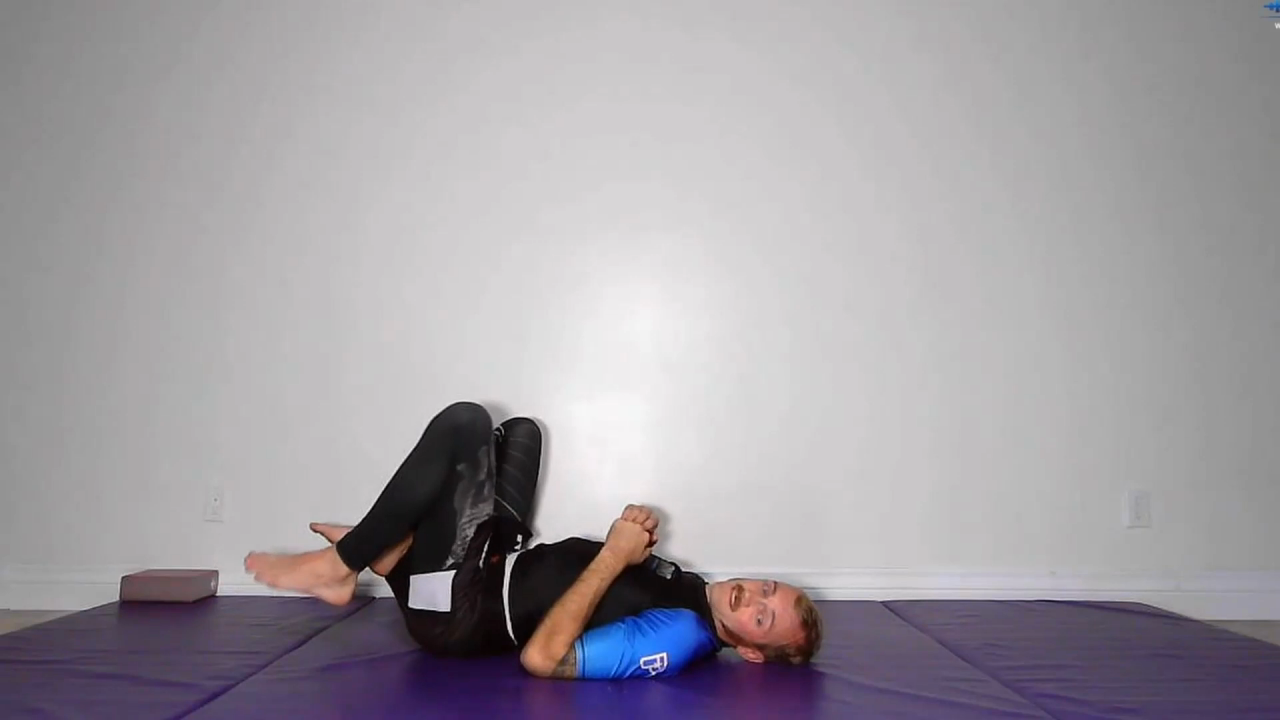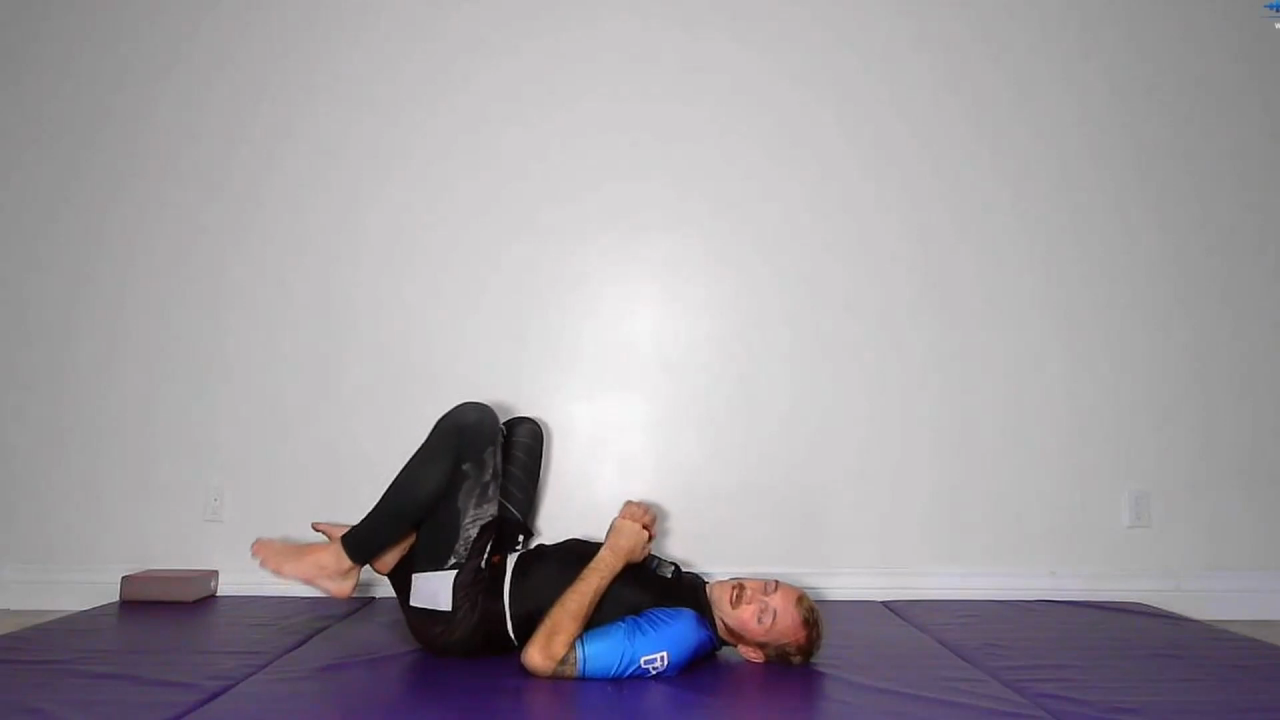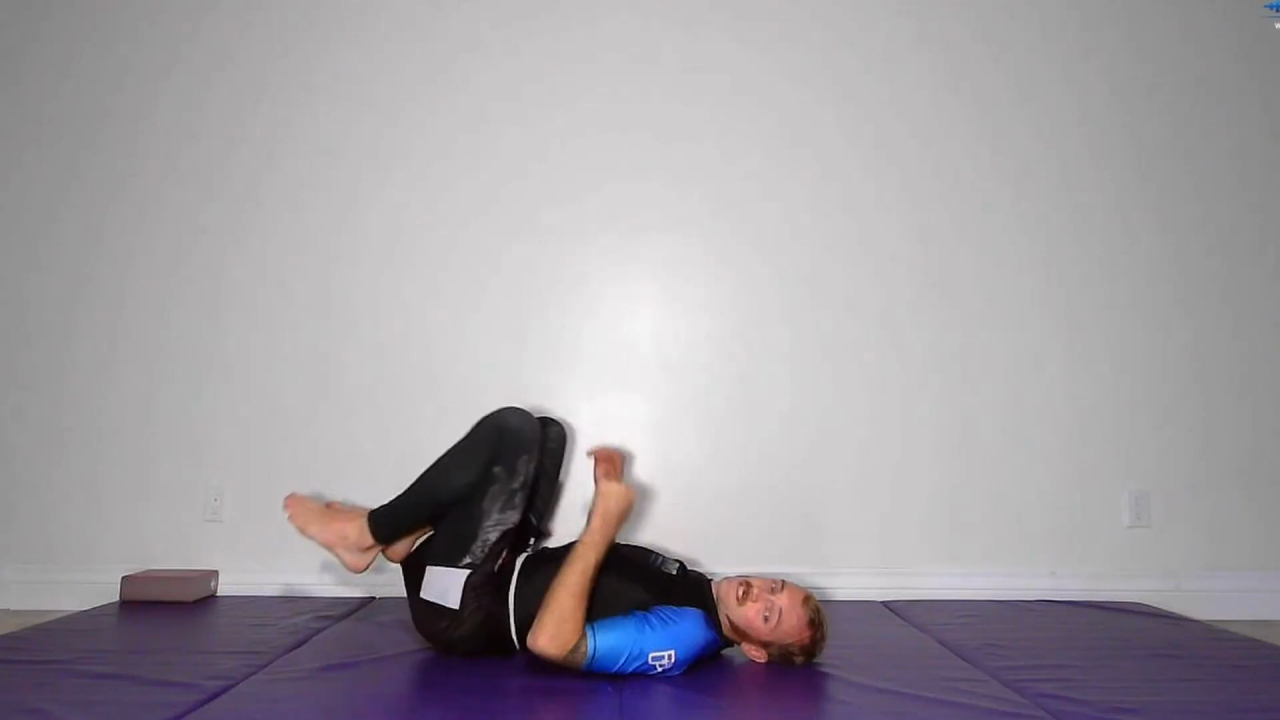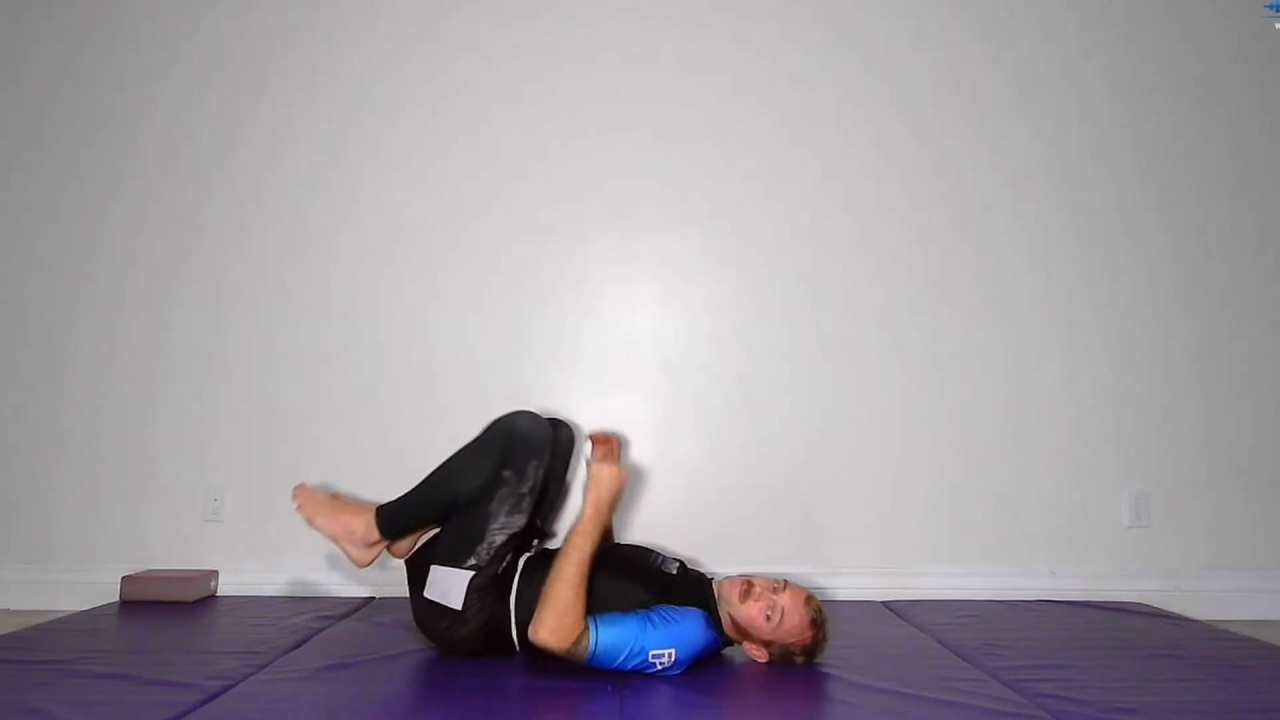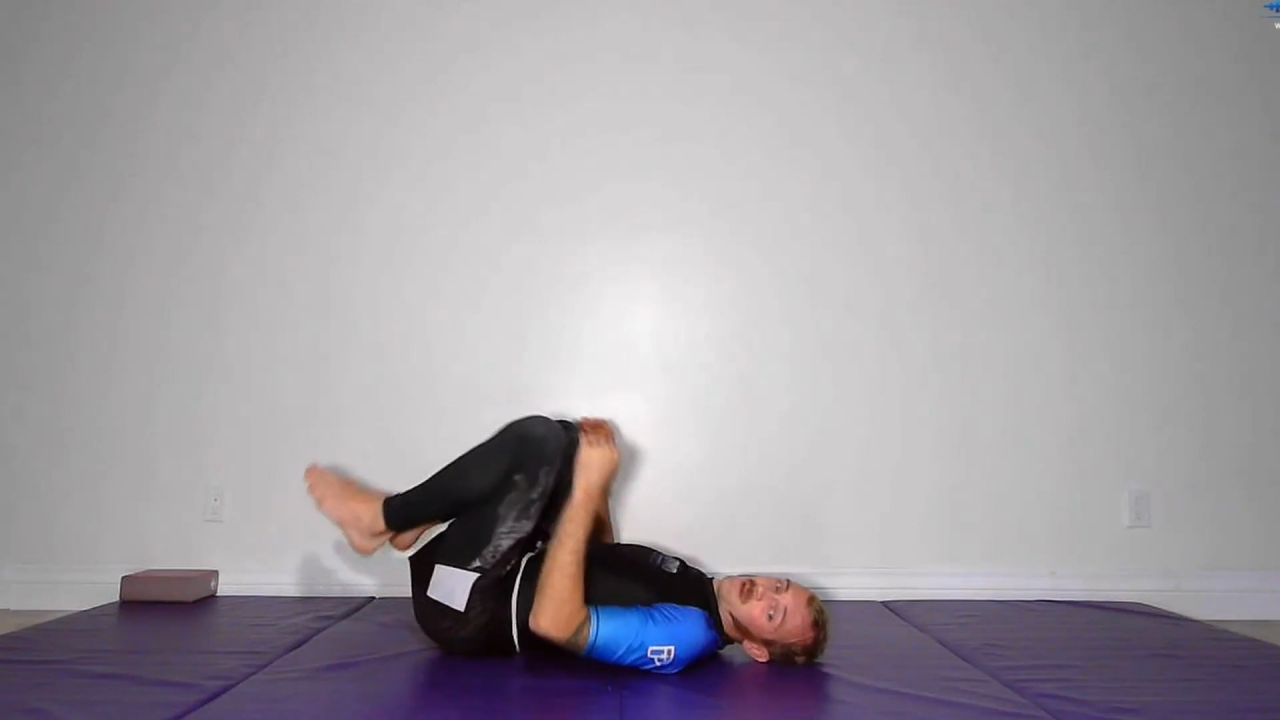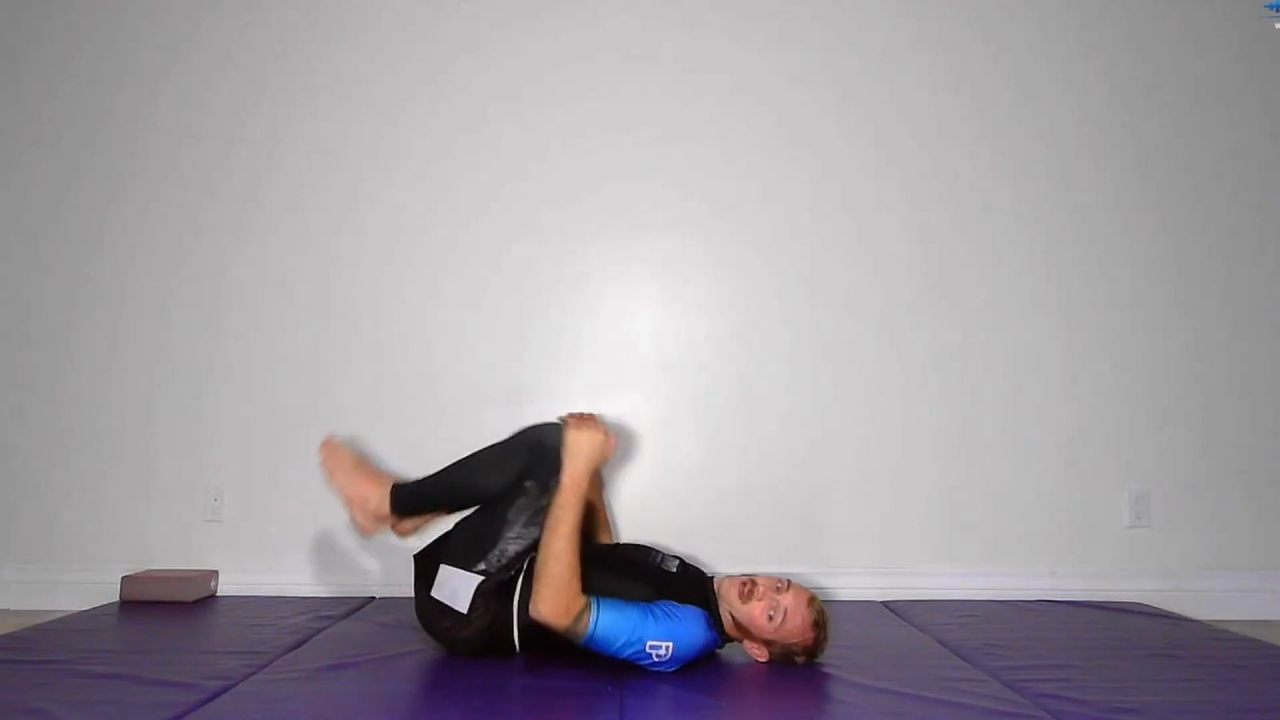
dt=0.1s
person 1, frame 1
left shoulder: (679, 642)
right shoulder: (692, 590)
left elbow: (541, 658)
left wrist: (615, 556)
right wrist: (630, 542)
left hip: (458, 611)
right hip: (500, 570)
left knee: (467, 424)
right knee: (520, 430)
left ankle: (341, 564)
right ankle: (393, 546)
person 1, frame 2
left shoulder: (679, 641)
right shoulder: (693, 590)
left elbow: (542, 658)
left wrist: (614, 555)
right wrist: (630, 539)
left hip: (458, 611)
right hip: (502, 568)
left knee: (473, 424)
right knee: (522, 430)
left ankle: (345, 558)
right ankle: (396, 546)
person 1, frame 3
left shoulder: (682, 639)
right shoulder: (699, 589)
left elbow: (549, 643)
left wrist: (601, 523)
right wrist: (606, 517)
left hip: (464, 609)
right hip: (510, 569)
left knee: (513, 428)
right knee: (544, 431)
left ankle: (369, 532)
right ankle: (410, 535)
person 1, frame 4
left shoulder: (684, 638)
right shoulder: (700, 588)
left elbow: (550, 634)
left wrist: (596, 504)
right wrist: (605, 494)
left hip: (467, 610)
right hip: (513, 569)
left knee: (523, 433)
right knee: (551, 433)
left ankle: (375, 526)
right ankle: (419, 534)
person 1, frame 5
left shoulder: (683, 638)
right shoulder: (697, 588)
left elbow: (554, 624)
left wrist: (587, 488)
right wrist: (598, 485)
left hip: (469, 610)
right hip: (512, 573)
left knee: (538, 438)
right knee: (562, 441)
left ankle: (382, 517)
right ankle: (412, 520)
person 1, frame 6
left shoulder: (682, 637)
right shoulder: (697, 587)
left elbow: (553, 610)
right elbow: (606, 561)
left wrist: (576, 473)
right wrist: (590, 469)
left hip: (471, 610)
right hip: (516, 574)
left knee: (549, 448)
right knee: (563, 447)
left ankle: (390, 502)
right ankle: (414, 507)
